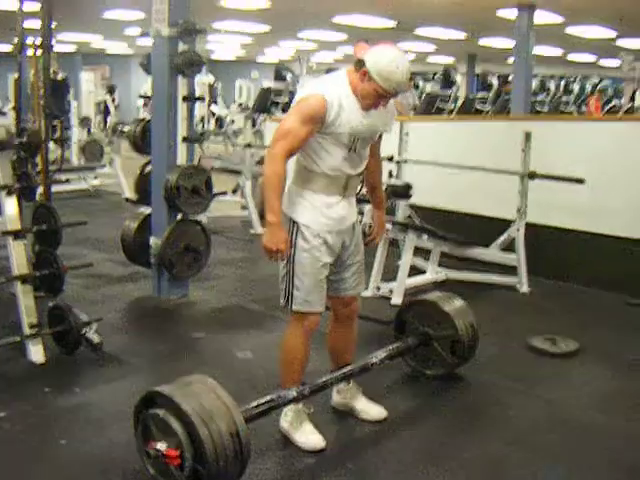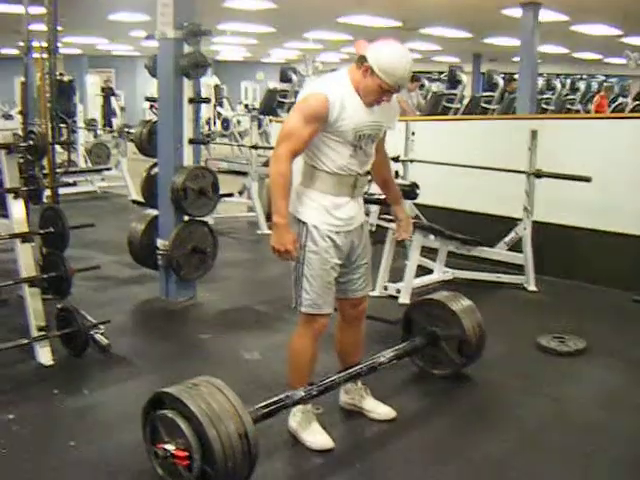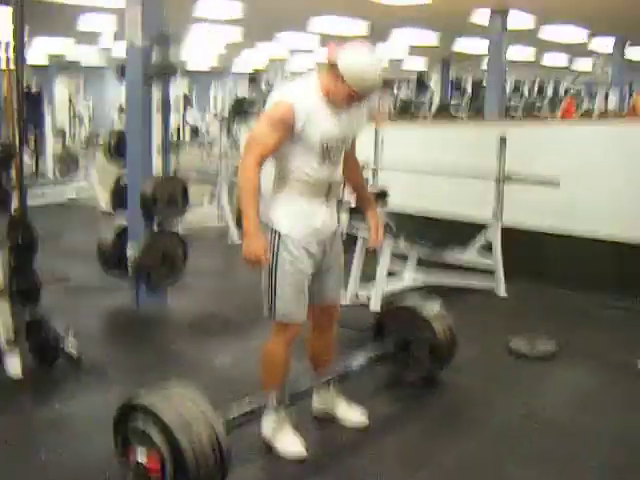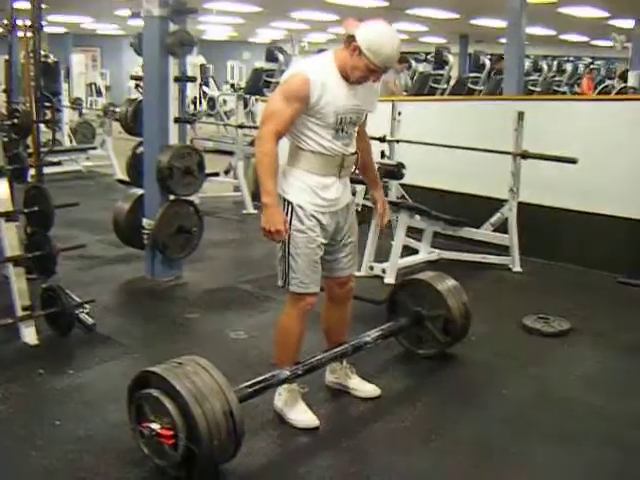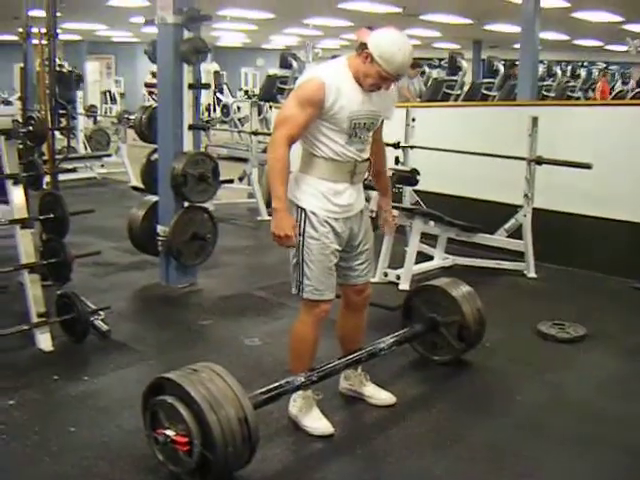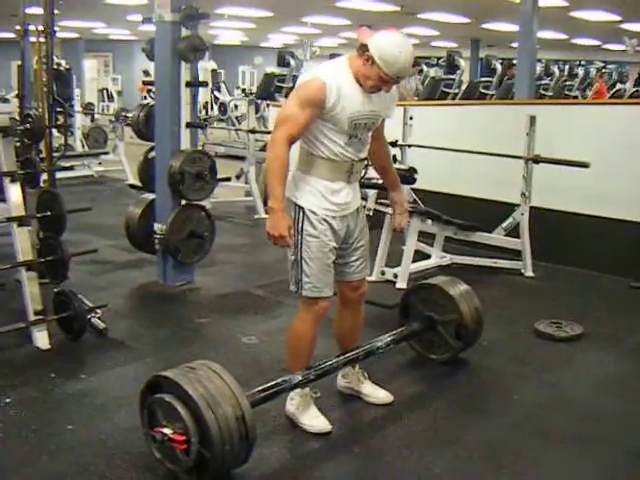
dt=0.3s
person 1, frame 1
left shoulder: (380, 106)
right shoulder: (321, 98)
right elbow: (276, 155)
left wrist: (379, 207)
right wrist: (273, 223)
left hip: (346, 217)
right hip: (308, 218)
left knee: (347, 307)
right knee: (306, 318)
left ankle: (345, 390)
right ankle: (292, 411)
person 1, frame 2
left shoulder: (384, 103)
right shoulder: (323, 96)
right elbow: (282, 156)
left wrist: (397, 202)
right wrist: (281, 223)
left hip: (355, 217)
right hip: (317, 219)
left knee: (355, 309)
right knee: (314, 319)
left ankle: (353, 390)
right ankle: (299, 411)
person 1, frame 3
left shoulder: (352, 109)
right shoulder: (290, 103)
right elbow: (250, 162)
left wrist: (370, 207)
right wrist: (251, 230)
left hip: (327, 224)
right hip: (291, 226)
left knee: (327, 314)
right knee: (288, 325)
left ankle: (325, 395)
right ankle: (273, 417)
person 1, frame 4
left shoulder: (367, 85)
right shoulder: (306, 78)
right elbow: (266, 137)
left wrist: (376, 188)
right wrist: (270, 204)
left hip: (341, 198)
right hip: (303, 200)
left knee: (342, 288)
right knee: (301, 298)
left ankle: (338, 369)
right ankle: (286, 391)
person 1, frame 5
left shoulder: (383, 92)
right shoulder: (321, 82)
right elbow: (280, 141)
left wrist: (385, 196)
right wrist: (280, 208)
left hip: (355, 204)
right hip: (316, 206)
left knee: (359, 295)
right knee: (316, 306)
left ankle: (353, 376)
right ankle: (300, 398)
person 1, frame 6
left shoulder: (384, 92)
right shoulder: (322, 83)
right elbow: (279, 141)
left wrist: (396, 191)
right wrist: (276, 208)
left hip: (351, 202)
right hip: (313, 204)
left knee: (355, 292)
right knee: (315, 302)
left ankle: (351, 374)
right ankle: (298, 396)
